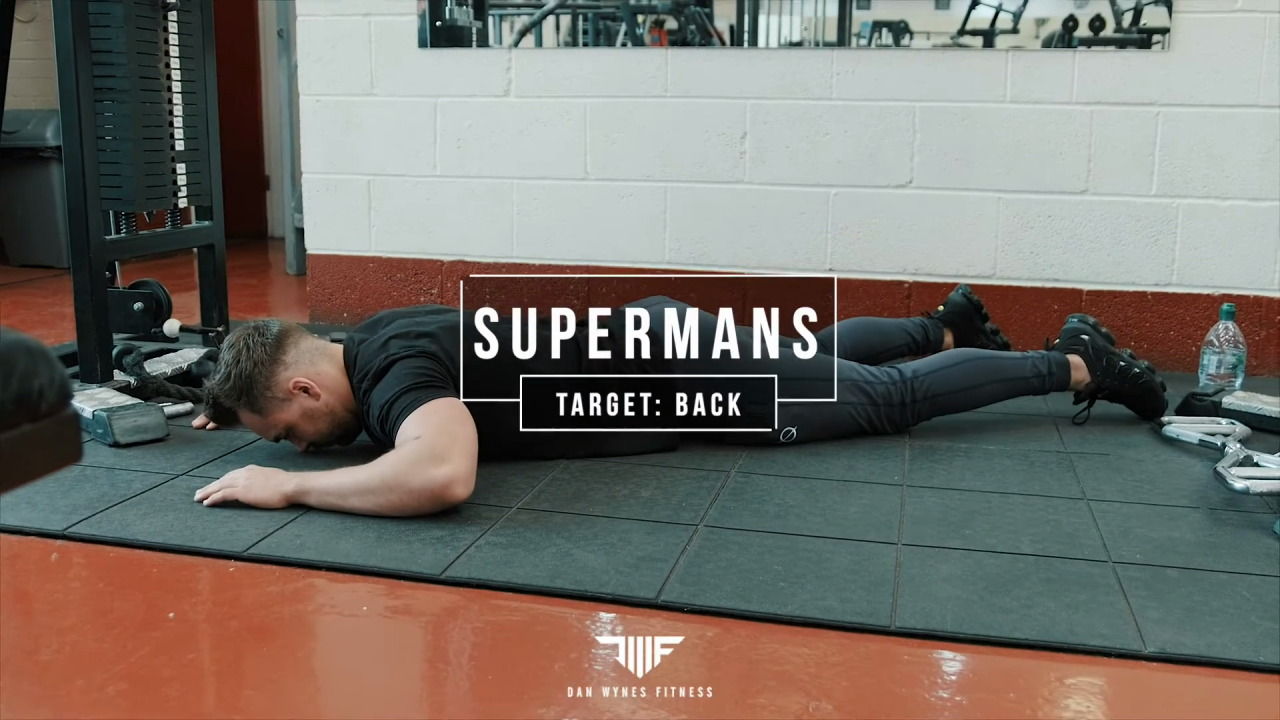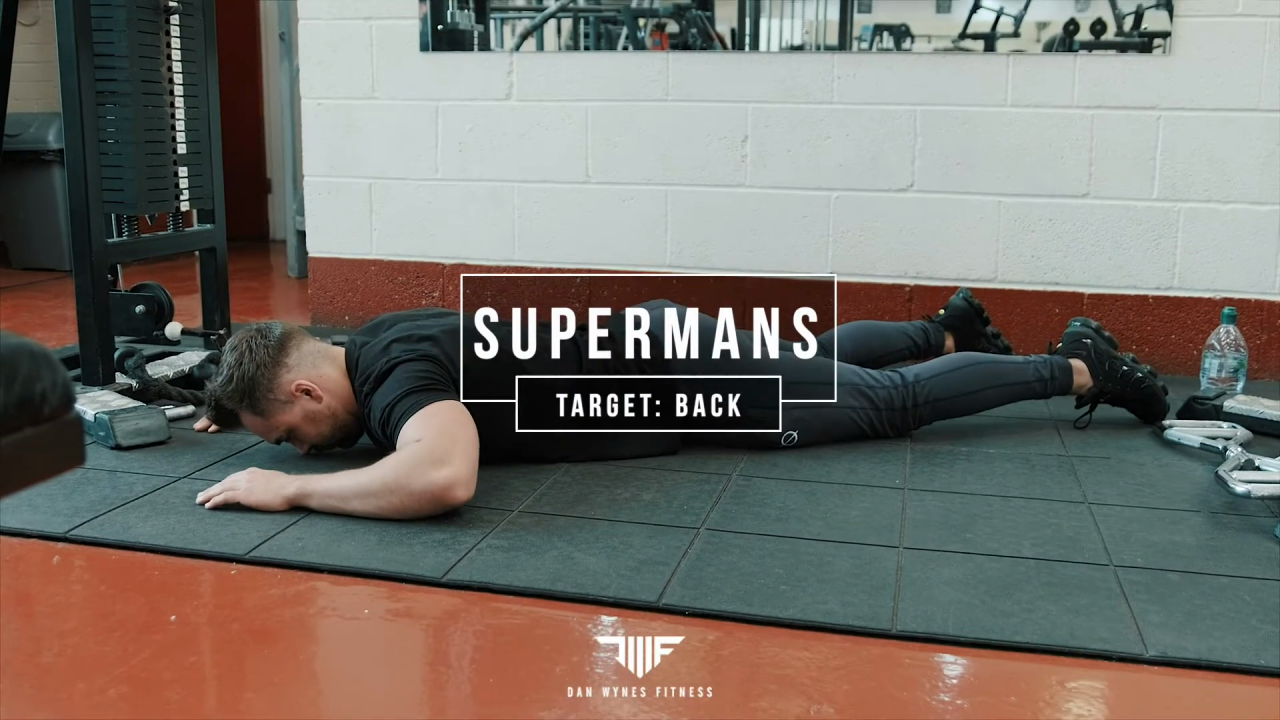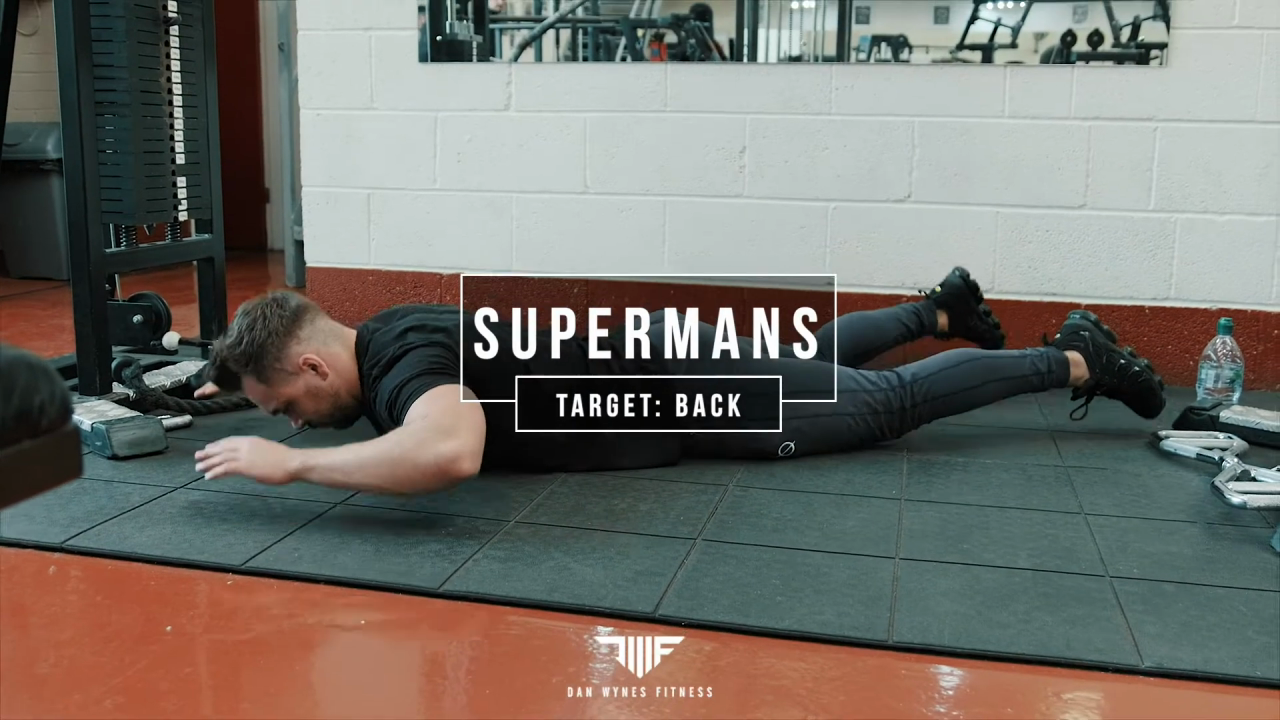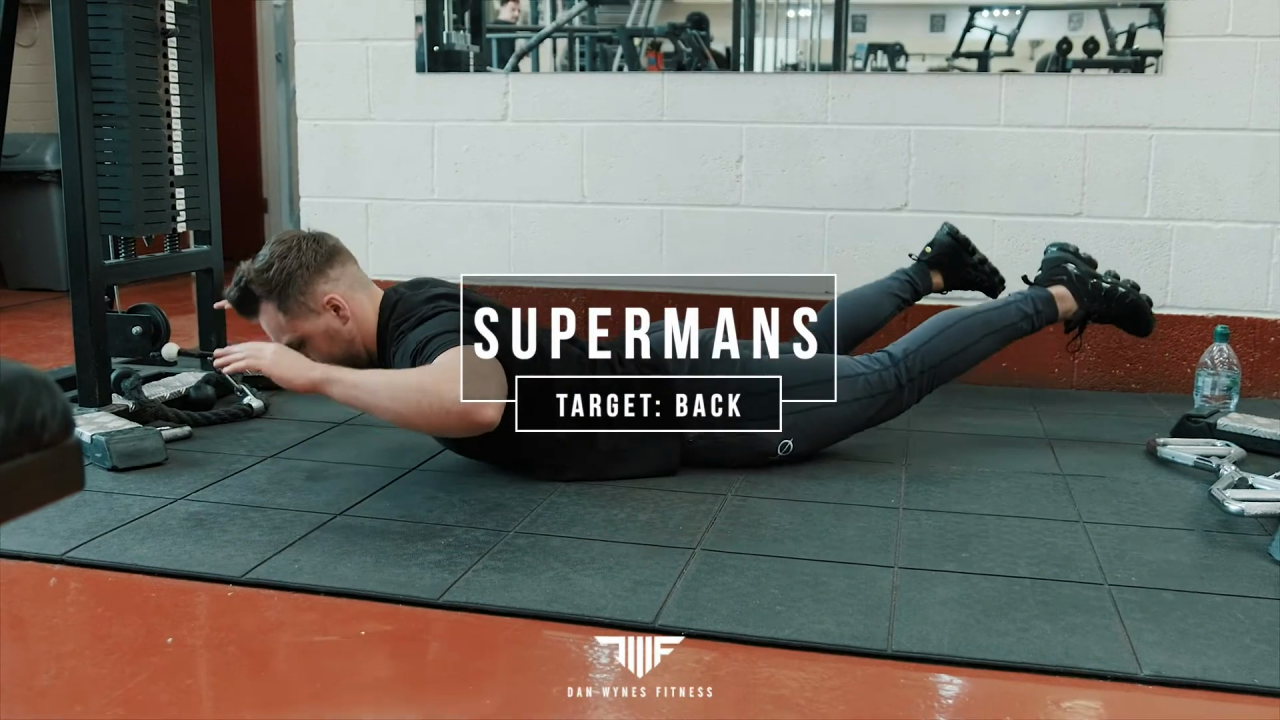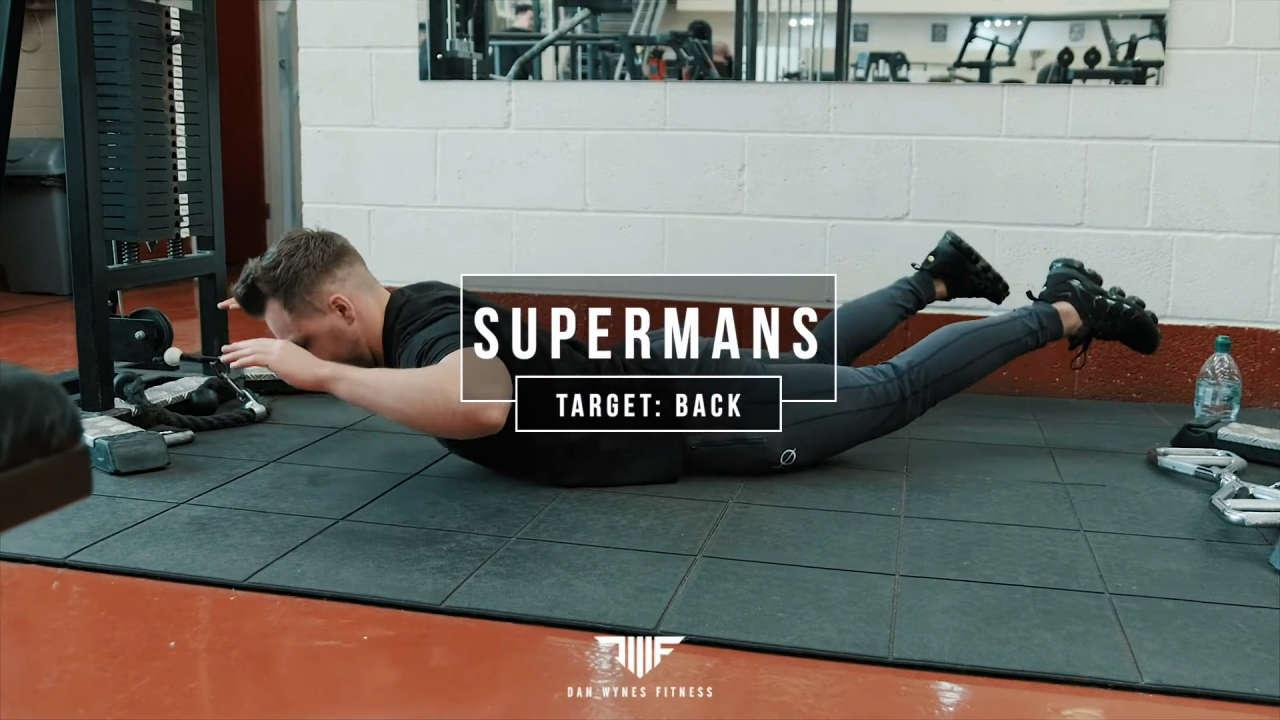
dt=0.3s
person 1, frame 1
left shoulder: (395, 374)
right shoulder: (368, 342)
left elbow: (443, 477)
left wrist: (289, 486)
right wrist: (241, 402)
left hip: (679, 378)
right hip: (648, 337)
left knee: (886, 399)
right knee: (810, 356)
left ankle: (1077, 363)
right ankle: (946, 329)
person 1, frame 2
left shoulder: (397, 380)
right shoulder: (368, 345)
left elbow: (441, 479)
left wrist: (289, 490)
right wrist: (244, 399)
left hip: (681, 384)
right hip: (648, 341)
left knee: (888, 403)
right knee: (814, 358)
left ankle: (1080, 368)
right ankle: (946, 333)
person 1, frame 3
left shoulder: (405, 365)
right shoulder: (380, 337)
left elbow: (451, 453)
left wrist: (289, 461)
right wrist: (252, 378)
right hip: (652, 359)
left knee: (886, 403)
right knee: (808, 361)
left ankle: (1076, 361)
right ankle: (941, 309)
person 1, frame 4
left shoulder: (428, 328)
right shoulder: (399, 306)
left elbow: (476, 405)
left wrist: (310, 372)
right wrist: (282, 319)
right hip: (652, 364)
left knee: (886, 379)
right knee: (811, 346)
left ankle: (1062, 296)
right ankle: (934, 268)
person 1, frame 5
left shoulder: (433, 329)
right shoulder: (407, 311)
left elbow: (482, 409)
left wrist: (311, 374)
right wrist: (276, 319)
right hip: (653, 372)
left knee: (892, 393)
right knee: (813, 355)
left ankle: (1066, 311)
right ankle: (936, 273)
